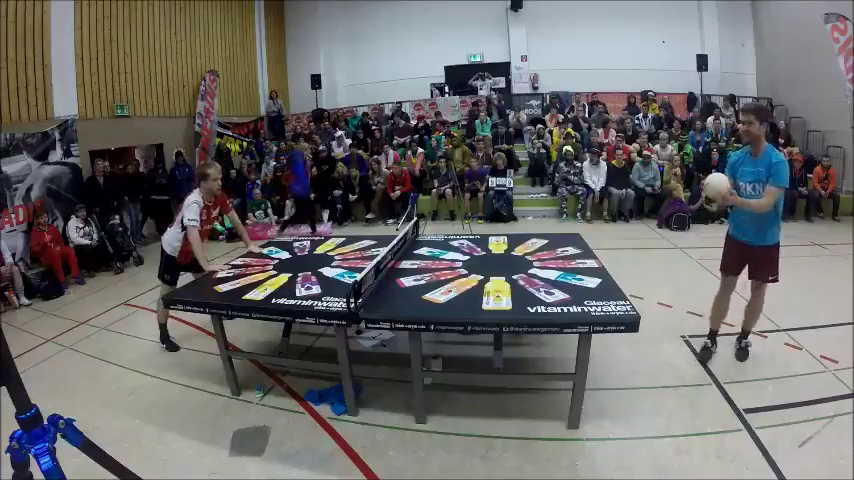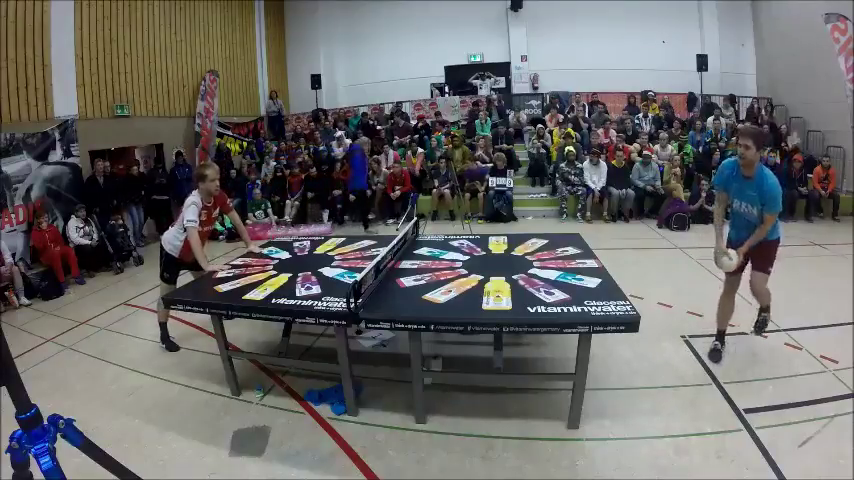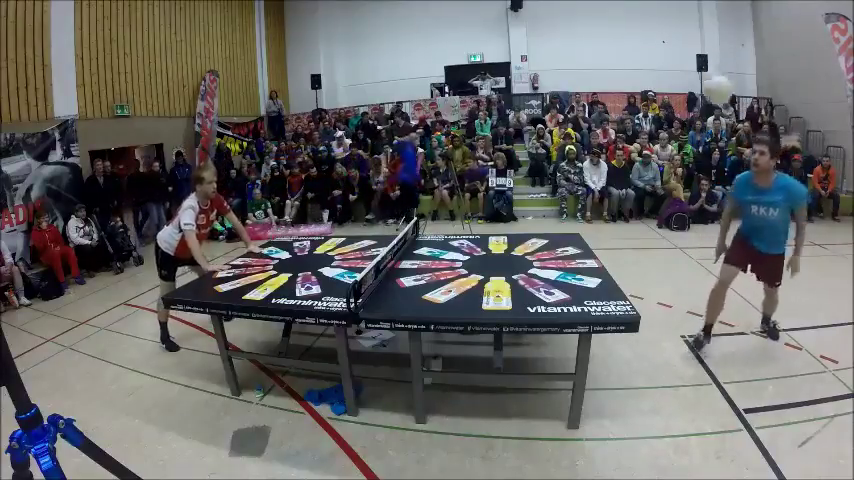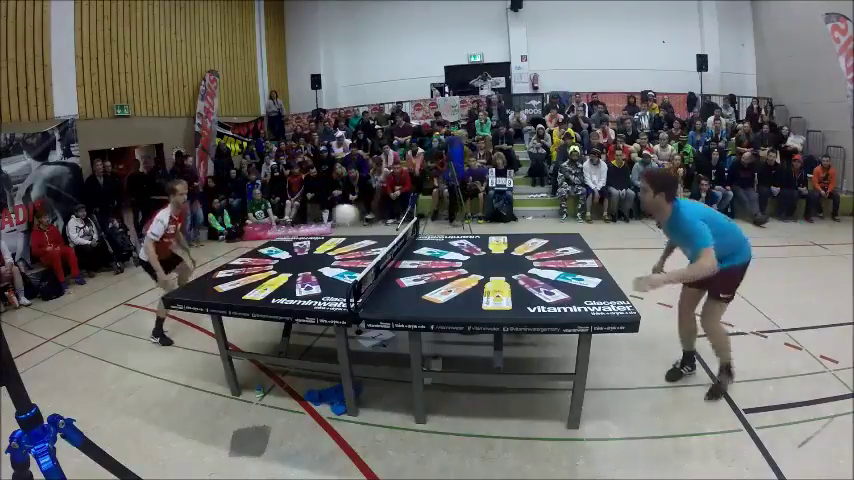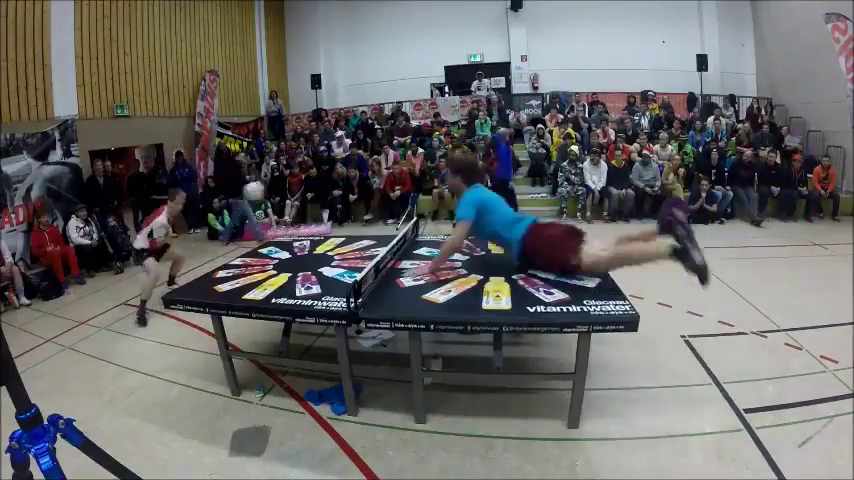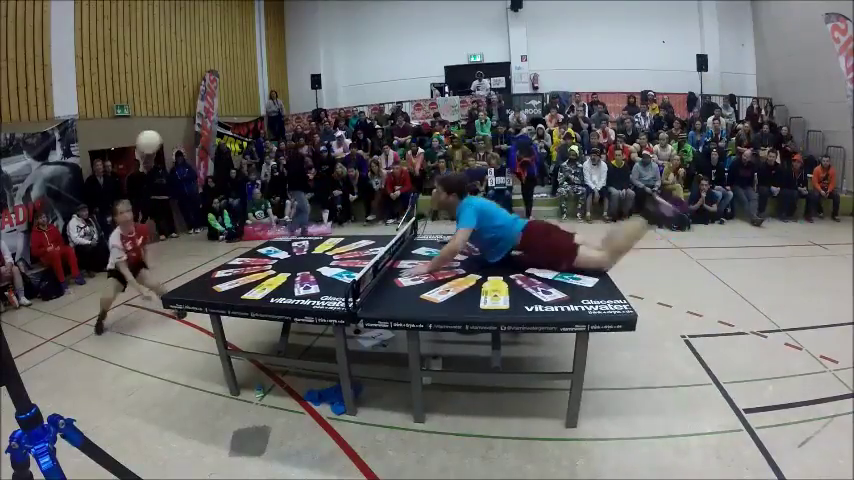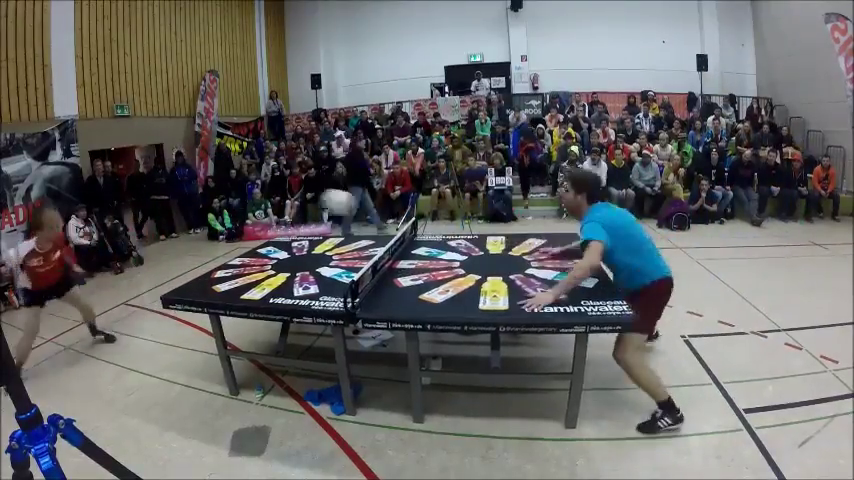
dt=0.7s
person 1, frame 1
left shoulder: (777, 162)
right shoulder: (736, 158)
left elbow: (767, 203)
right elbow: (728, 192)
left wrist: (738, 201)
right wrist: (722, 196)
left hip: (766, 240)
right hip: (736, 235)
left knee: (758, 291)
right knee: (725, 288)
left ankle: (743, 338)
right ankle: (711, 339)
person 1, frame 2
left shoulder: (769, 184)
right shoulder: (727, 168)
left elbow: (766, 226)
right elbow: (720, 204)
left wrist: (742, 251)
right wrist: (719, 240)
left hip: (765, 239)
right hip: (738, 234)
left knee: (757, 284)
right knee: (730, 286)
left ankle: (764, 310)
right ankle: (719, 339)
person 1, frame 3
left shoulder: (791, 188)
right shoulder: (741, 181)
left elbow: (801, 221)
right elbow: (729, 211)
left wrist: (797, 255)
right wrist: (721, 240)
left hip: (774, 247)
right hip: (746, 238)
left knee: (771, 291)
right knee: (722, 281)
left ankle: (767, 321)
right ankle: (706, 331)
person 1, frame 4
left shoulder: (688, 218)
right shoulder: (667, 213)
left elbow: (709, 266)
left wrist: (663, 278)
right wrist: (662, 260)
left hip: (732, 259)
right hip: (710, 255)
left knee: (709, 320)
right knee: (684, 308)
left ankle: (726, 370)
right ankle: (688, 360)
person 1, frame 5
left shoulder: (470, 199)
right shoulder: (482, 194)
left elbow: (456, 240)
left wrist: (433, 266)
left hip: (534, 242)
right hip: (540, 232)
left knee: (606, 260)
right knee: (609, 250)
left ankle: (677, 251)
right ankle: (668, 225)
person 1, frame 6
left shoulder: (467, 209)
right shoulder: (470, 203)
left elbow: (456, 246)
left wrist: (428, 267)
left hip: (535, 240)
right hip: (534, 234)
left knee: (603, 261)
right knee: (600, 250)
left ankle: (648, 219)
right ankle: (642, 219)
person 1, frame 7
left shoulder: (594, 221)
right shoulder: (602, 211)
left elbow: (591, 262)
left wrist: (552, 294)
right wrist: (566, 249)
left hip: (652, 285)
right hip: (641, 279)
left knee: (624, 352)
left ankle: (669, 411)
right ankle: (647, 331)
person 2, frame 1
left shoulder: (219, 197)
right shoulder: (194, 202)
left elbow: (234, 219)
right elbow: (193, 235)
left wrist: (249, 244)
right wrist: (207, 265)
left hip: (192, 250)
right hip: (173, 249)
right knee: (168, 292)
right ankle: (163, 335)
person 2, frame 2
left shoulder: (219, 197)
right shoulder: (193, 203)
left elbow: (235, 219)
right elbow: (193, 235)
left wrist: (249, 244)
right wrist: (206, 265)
left hip: (192, 250)
right hip: (173, 249)
right knee: (168, 292)
right ankle: (164, 335)
person 2, frame 3
left shoulder: (215, 199)
right shoulder: (189, 207)
left elbow: (234, 221)
right elbow: (191, 239)
left wrist: (249, 244)
right wrist: (206, 265)
left hip: (188, 249)
right hip: (168, 248)
right knee: (167, 292)
right ankle: (164, 335)
person 2, frame 4
left shoulder: (179, 213)
right shoulder: (163, 218)
right elbow: (147, 245)
left wrist: (188, 254)
right wrist: (159, 271)
left hip: (164, 252)
right hip: (150, 258)
left knee: (187, 269)
right knee: (170, 290)
right ankle: (157, 332)
person 2, frame 5
left shoulder: (166, 210)
right shoulder: (161, 220)
right elbow: (159, 243)
left wrist: (168, 231)
right wrist: (167, 236)
left hip: (153, 244)
right hip: (143, 247)
left knee: (179, 257)
right knee: (154, 272)
left ankle: (171, 283)
right ankle: (141, 310)
person 2, frame 6
left shoulder: (141, 229)
right shoulder: (115, 239)
right elbow: (122, 266)
left wrist: (147, 262)
right wrist: (139, 289)
left hip: (135, 264)
right hip: (117, 269)
left knee: (154, 285)
right knee: (107, 297)
right ankle: (101, 319)
person 2, frame 7
left shoulder: (58, 237)
right shoulder: (22, 251)
left wrist: (73, 266)
left hip: (58, 279)
right hip: (33, 289)
left knee: (86, 307)
right knee: (30, 332)
left ankle: (94, 331)
right ankle: (16, 369)
